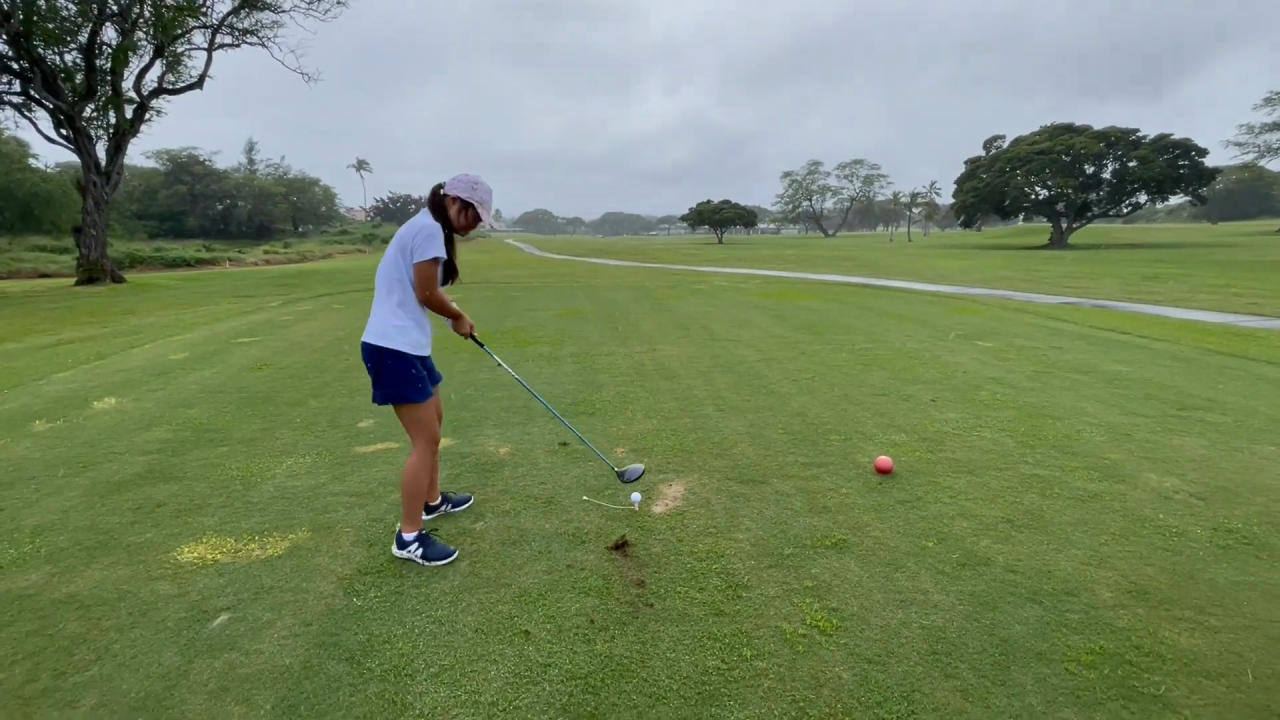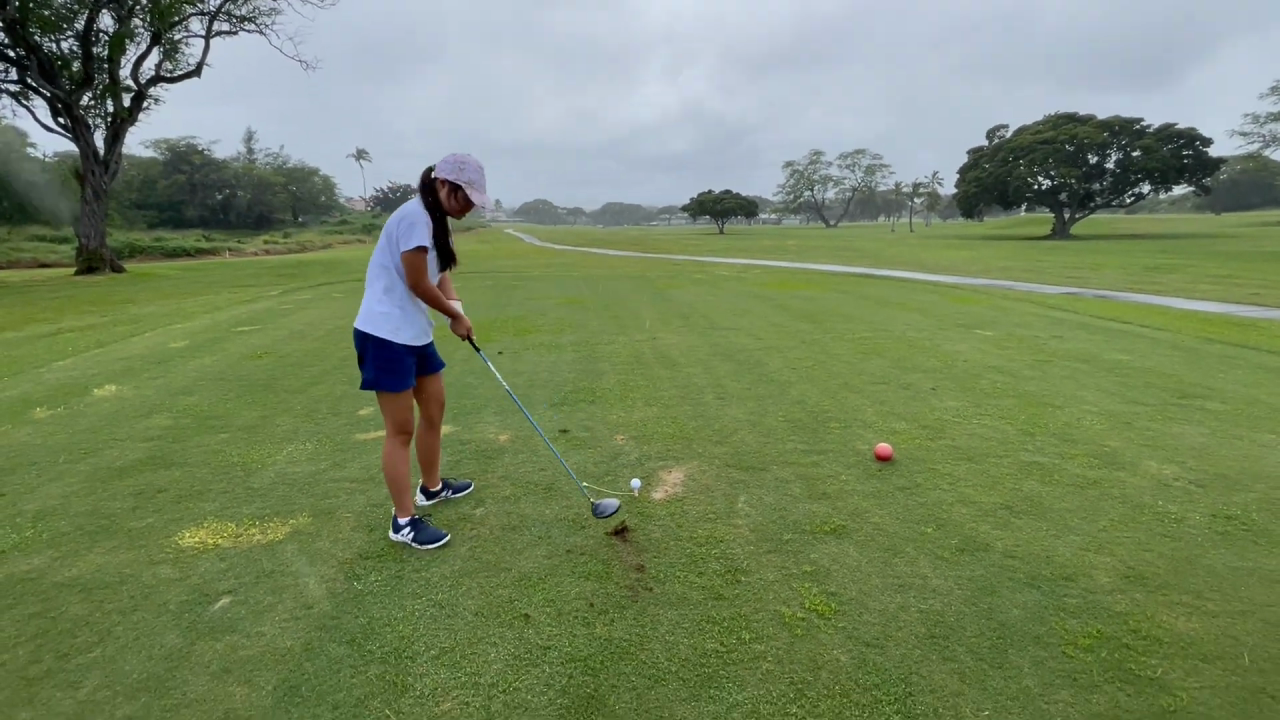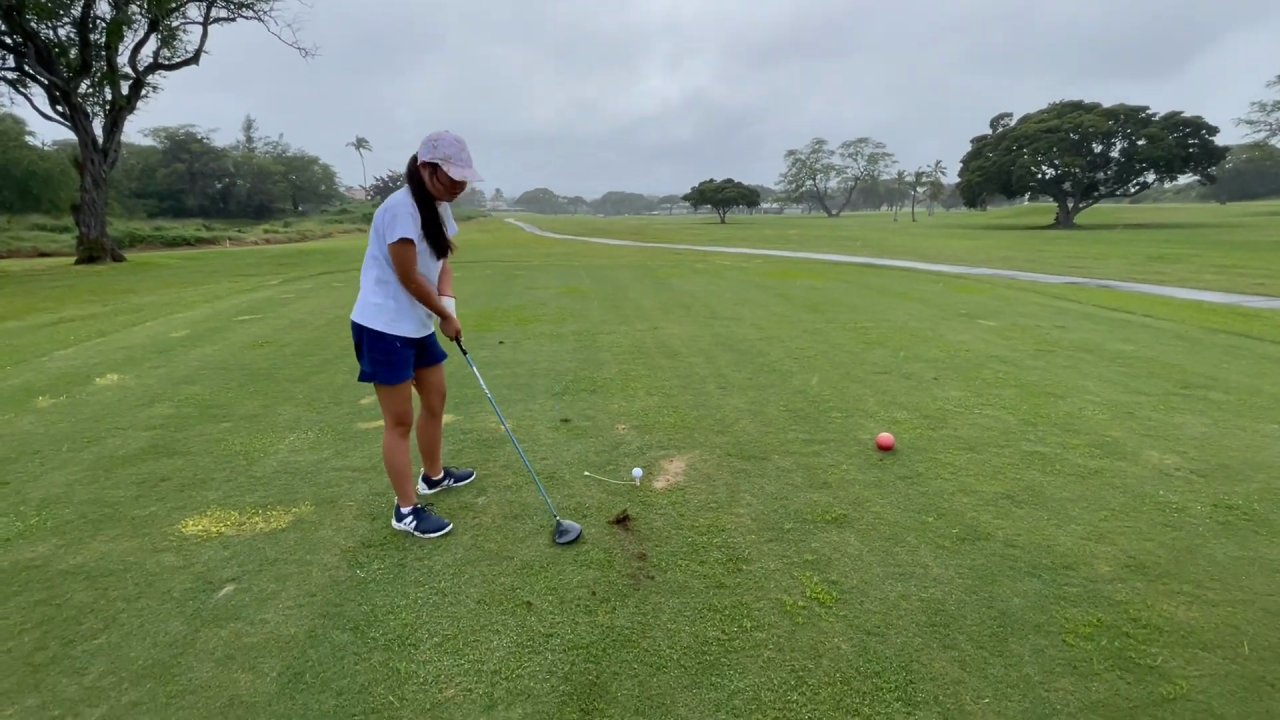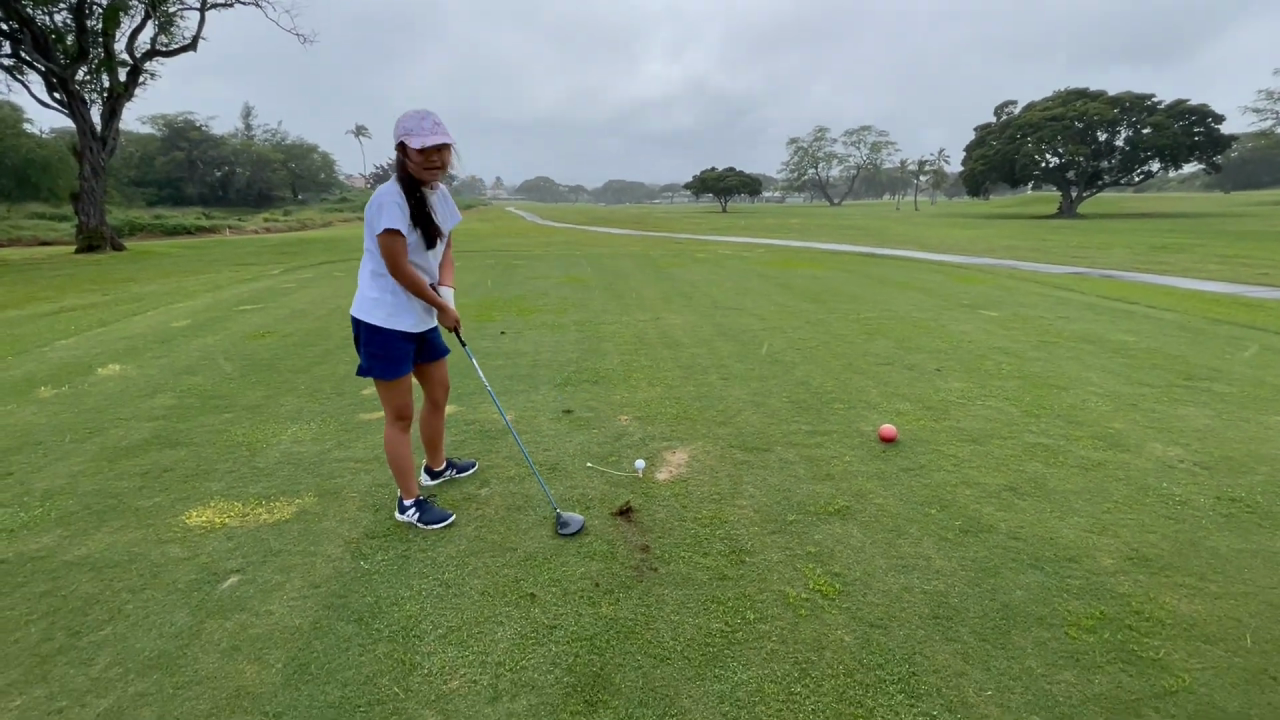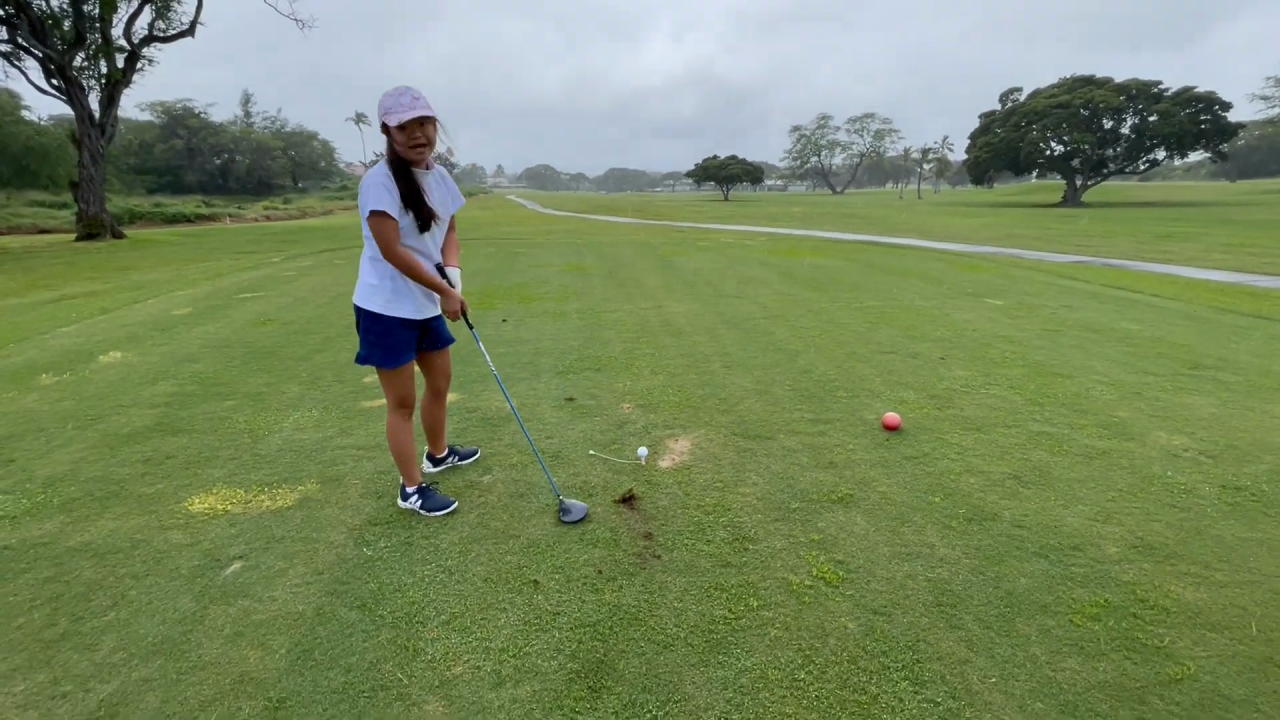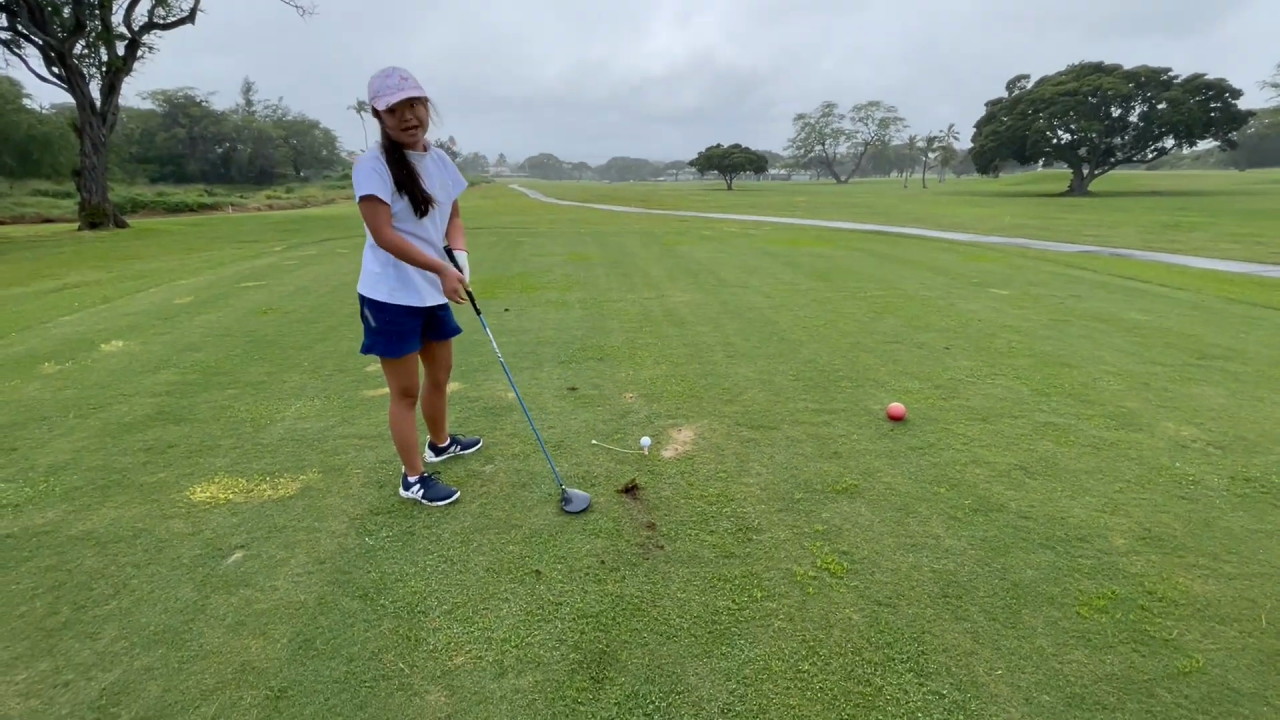
dt=0.2s
person 1, frame 1
left shoulder: (425, 228)
right shoulder: (430, 230)
right elbow: (427, 294)
left wrist: (455, 315)
right wrist: (458, 316)
left hip: (404, 343)
right hip: (395, 347)
left knee: (431, 423)
right knee: (425, 439)
left ankle: (431, 499)
right ankle: (410, 535)
person 1, frame 2
left shoulder: (432, 219)
right shoulder: (415, 217)
left elbow: (439, 275)
right elbow: (418, 285)
left wrist: (456, 306)
right wrist: (455, 315)
left hip: (414, 333)
right hip: (385, 335)
left knee: (434, 409)
right knee: (401, 429)
left ankle: (432, 486)
right ankle: (404, 520)
person 1, frame 3
left shoulder: (436, 208)
right shoulder: (401, 209)
left elbow: (440, 262)
right elbow: (406, 277)
left wrist: (447, 302)
right wrist: (446, 317)
left hip: (417, 324)
right hip: (384, 327)
left knee: (435, 399)
right knee: (400, 421)
left ankle: (433, 475)
right ankle: (406, 509)
person 1, frame 4
left shoulder: (439, 193)
right shoulder: (390, 199)
left elbow: (444, 248)
right elbow: (398, 268)
left wrist: (447, 292)
right wrist: (442, 307)
left hip: (420, 318)
right hip: (384, 321)
left knee: (438, 392)
right knee: (400, 415)
left ankle: (436, 465)
right ankle: (409, 501)
person 1, frame 5
left shoulder: (439, 176)
right shoulder: (379, 181)
left elbow: (448, 231)
right elbow: (391, 251)
left wrist: (452, 273)
right wrist: (445, 292)
left hip: (425, 305)
right hip: (386, 309)
left knee: (440, 382)
right knee: (402, 402)
left ankle: (438, 453)
right ankle: (412, 488)
person 1, frame 6
left shoulder: (440, 161)
right shoulder: (372, 165)
left elbow: (452, 217)
right elbow: (384, 235)
left wrist: (459, 257)
right wrist: (441, 269)
left hip: (432, 294)
right hip: (391, 298)
left knee: (439, 375)
right knee: (405, 391)
left ankle: (439, 442)
right ankle: (413, 479)
